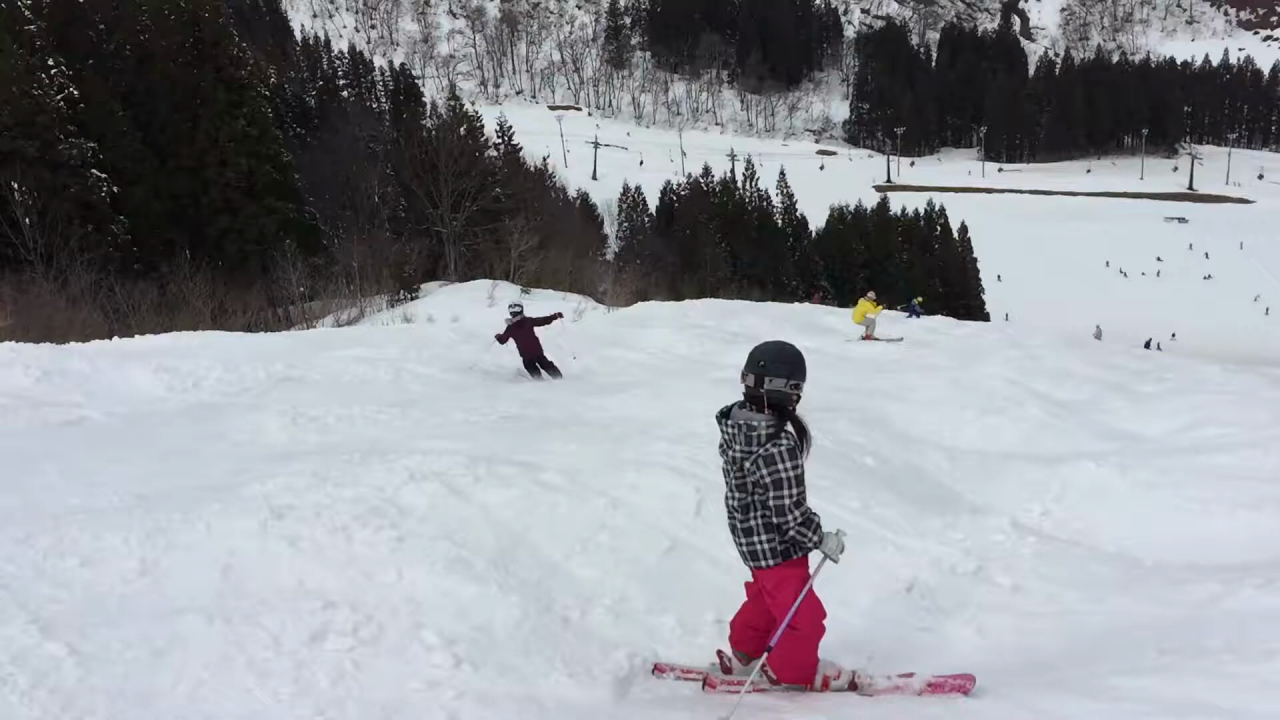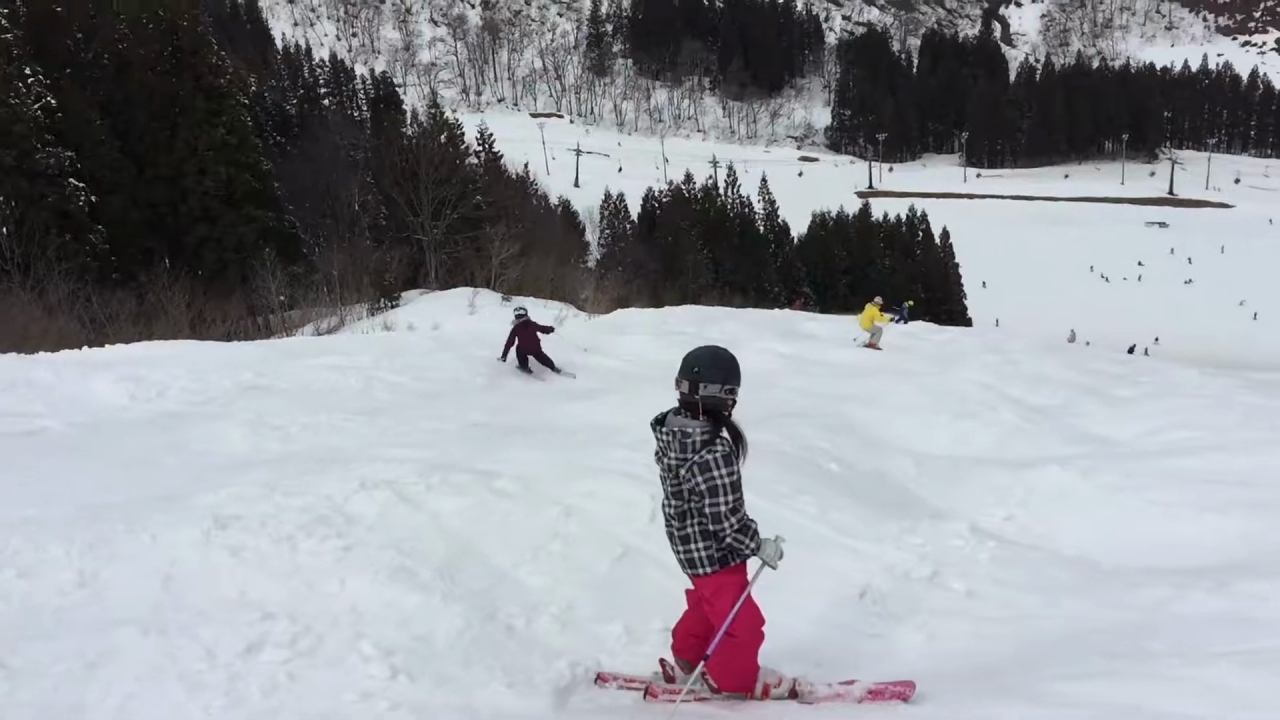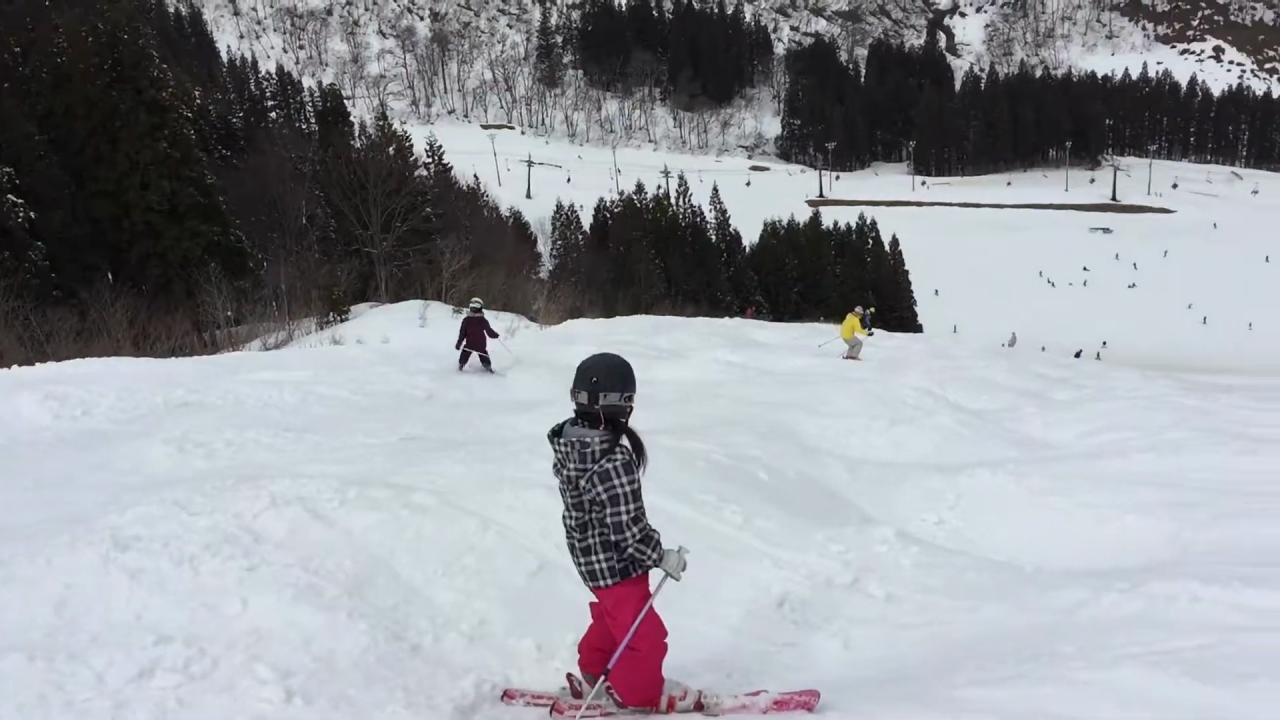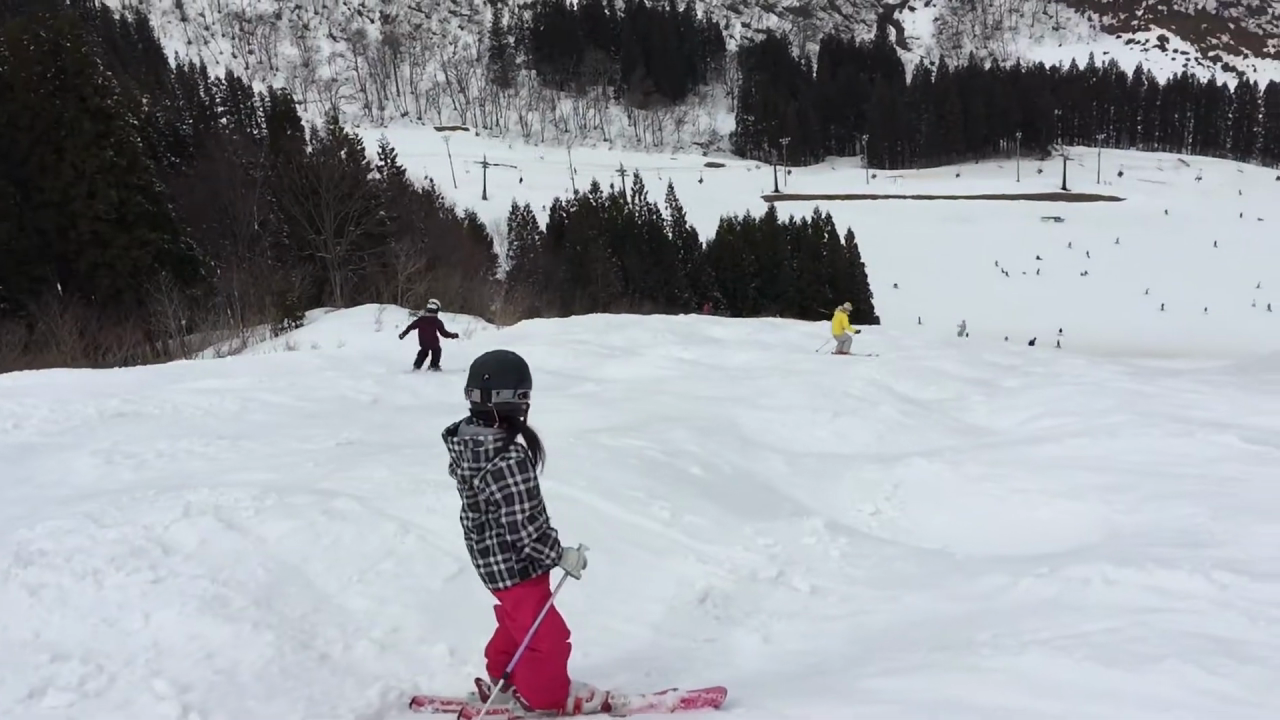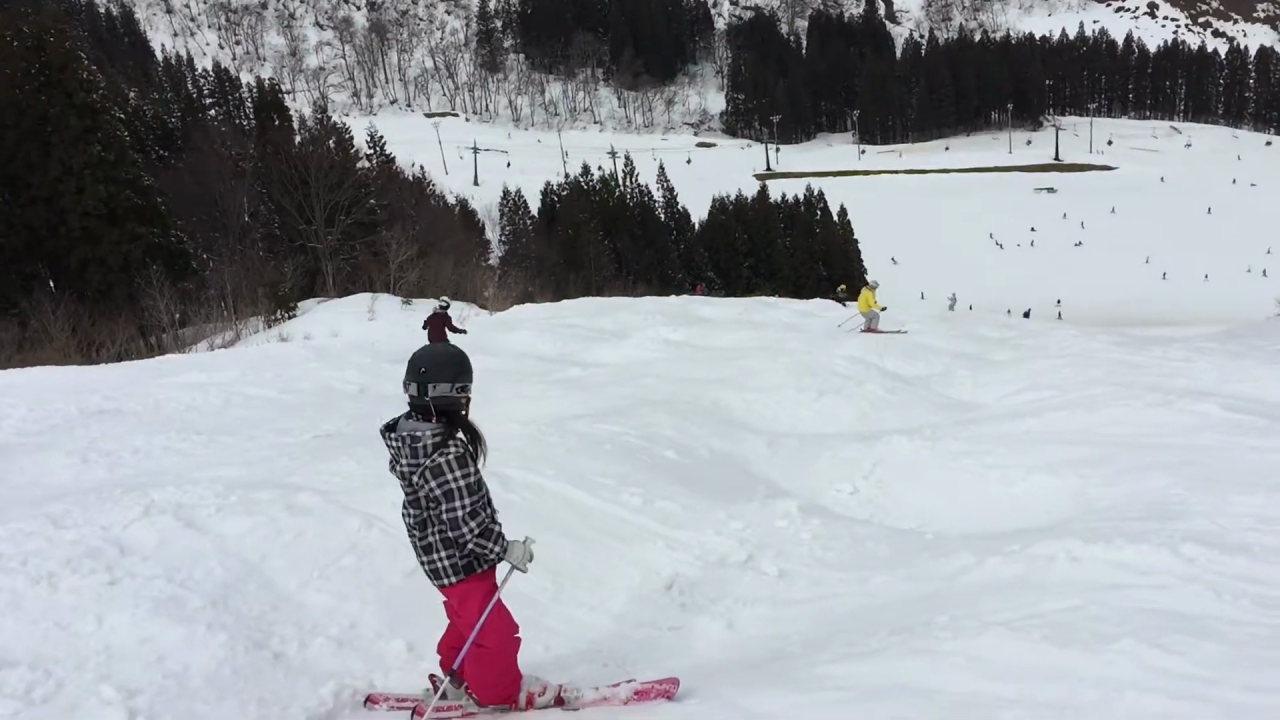
dt=0.3s
person 1, frame 1
left shoulder: (736, 422)
right shoulder: (778, 447)
right elbow: (788, 512)
right wrist: (822, 539)
left hip: (752, 539)
right hip: (777, 545)
left knee: (765, 597)
right knee: (803, 613)
left ankle: (744, 655)
right ankle: (793, 670)
person 1, frame 2
left shoulder: (672, 429)
right shoulder: (713, 454)
right elbow: (725, 519)
right wrist: (759, 545)
left hip: (691, 546)
right hip: (715, 553)
left knee: (706, 606)
right knee: (741, 621)
left ankle: (688, 662)
right ankle: (733, 678)
person 1, frame 3
left shoulder: (569, 438)
right shoulder: (613, 462)
right elbow: (627, 529)
right wrist: (661, 556)
left hip: (591, 558)
right hip: (616, 564)
left knee: (612, 618)
right knee: (644, 633)
left ankle: (595, 676)
right ankle: (638, 693)
person 1, frame 4
left shoulder: (466, 439)
right shoulder: (509, 460)
right elbow: (524, 528)
right wrist: (561, 555)
left hip: (493, 560)
right hip: (516, 565)
left knee: (517, 622)
right knee: (545, 634)
left ankle: (504, 683)
right ankle: (546, 695)
person 1, frame 5
left shoulder: (409, 433)
right shoulder: (448, 455)
right elbow: (466, 524)
right wrist: (506, 548)
left hip: (441, 558)
right hip: (462, 561)
left knee: (466, 619)
right knee: (494, 629)
left ankle: (459, 680)
right ankle: (498, 691)
